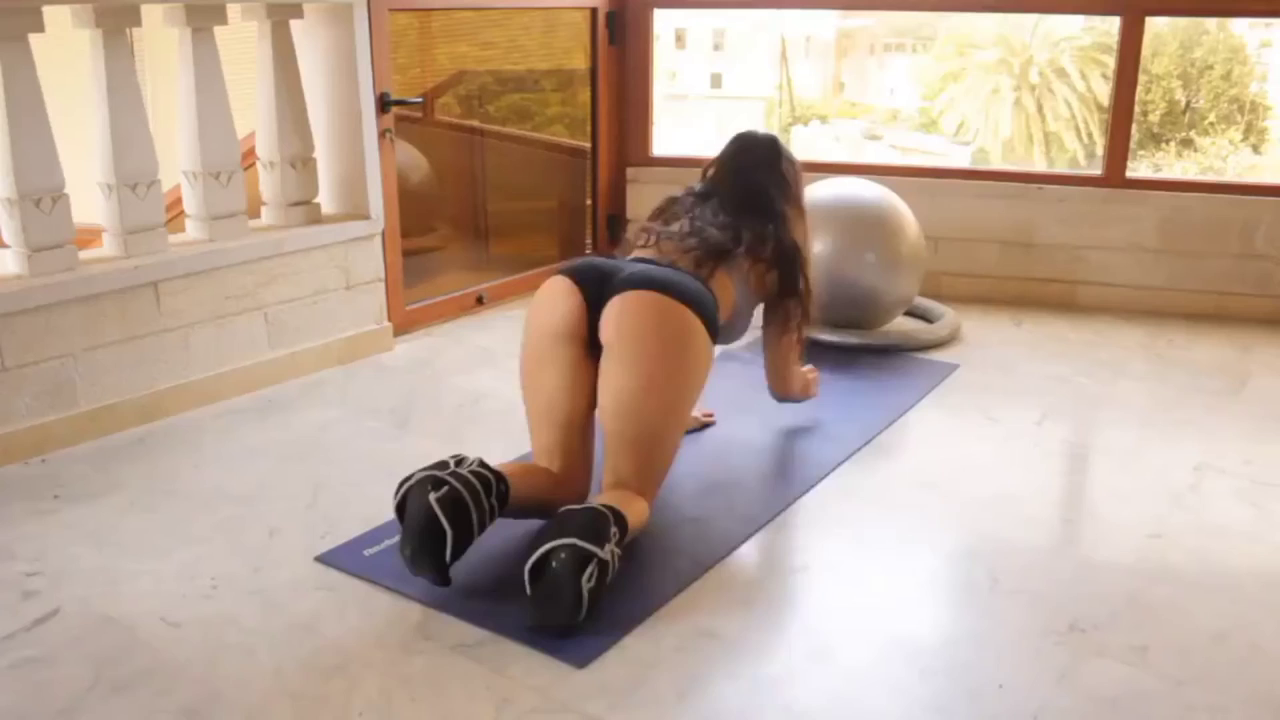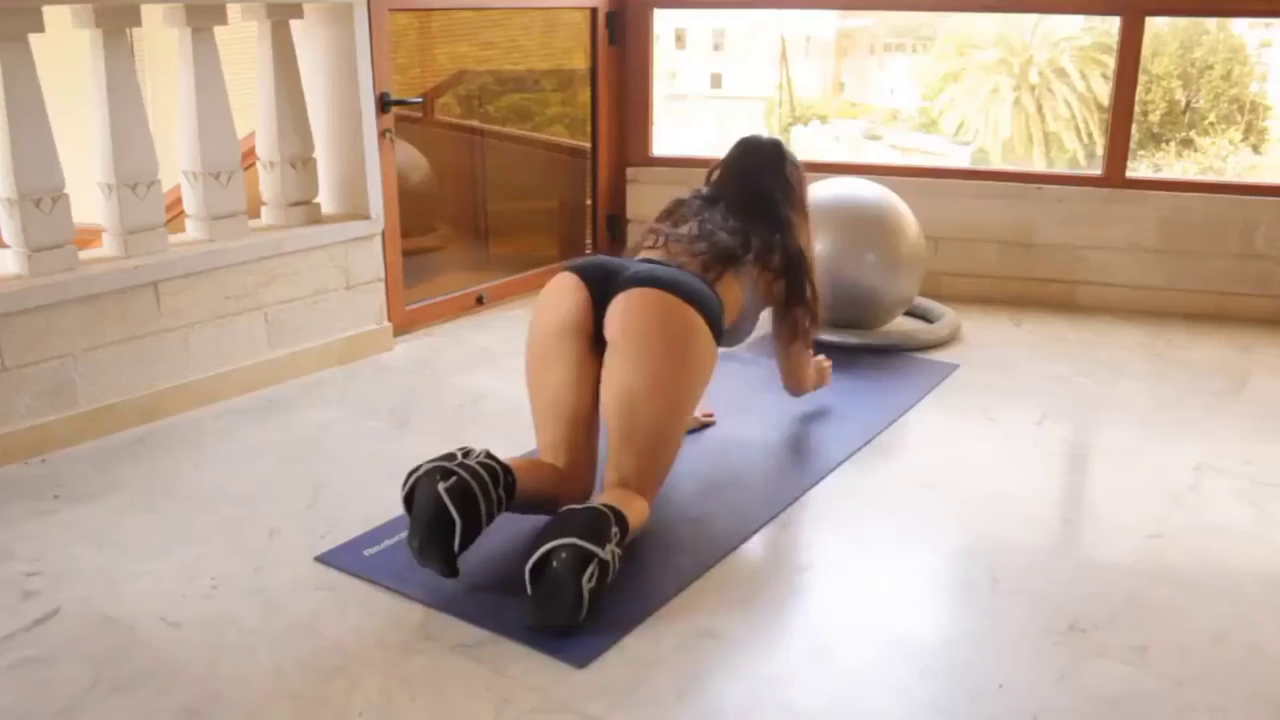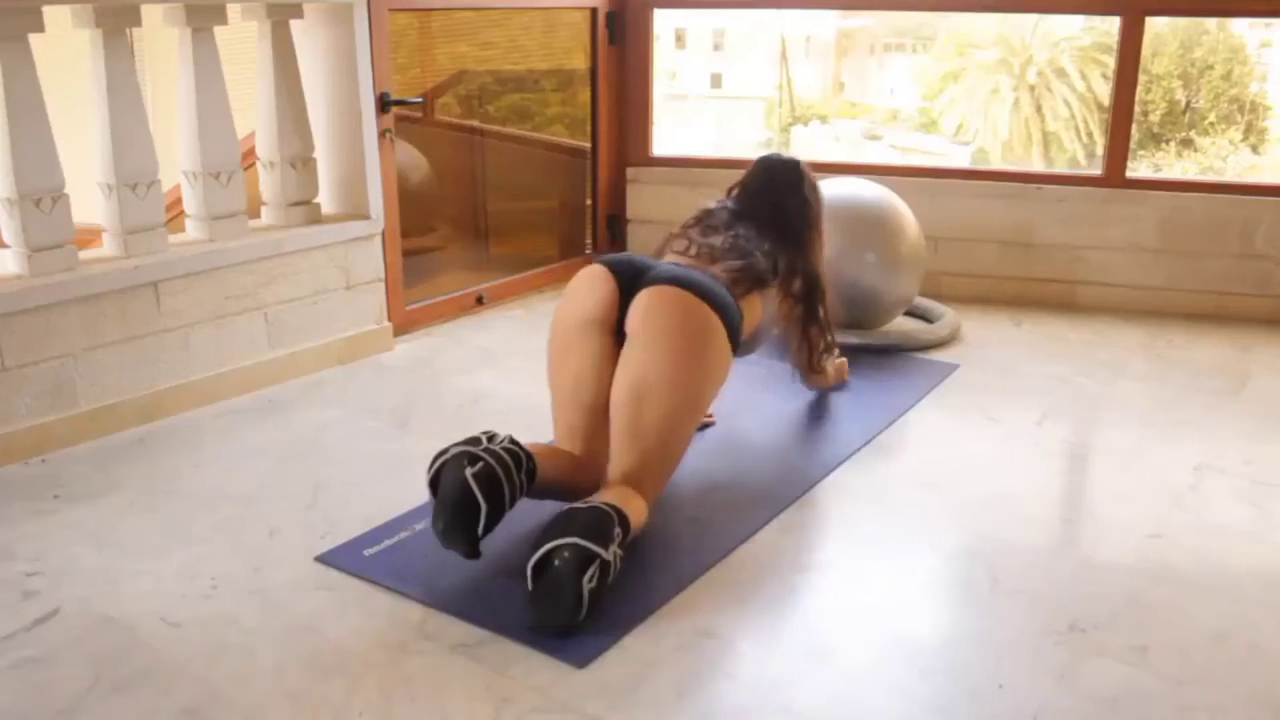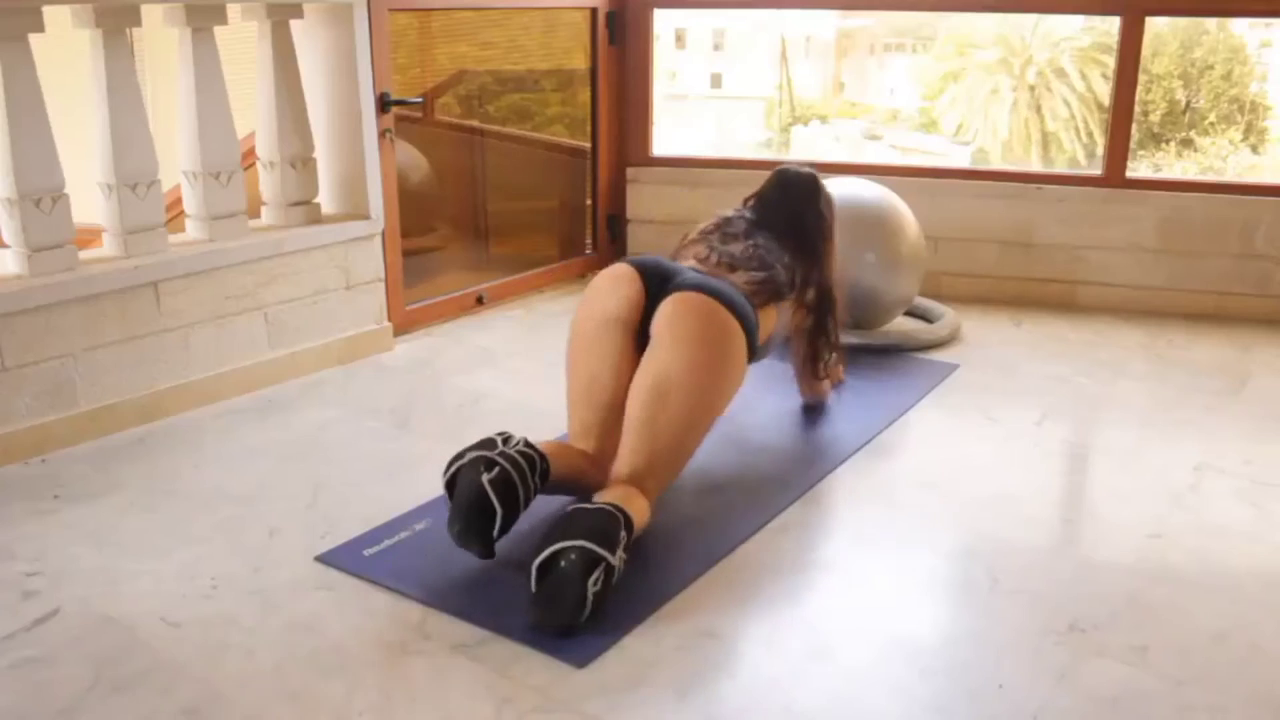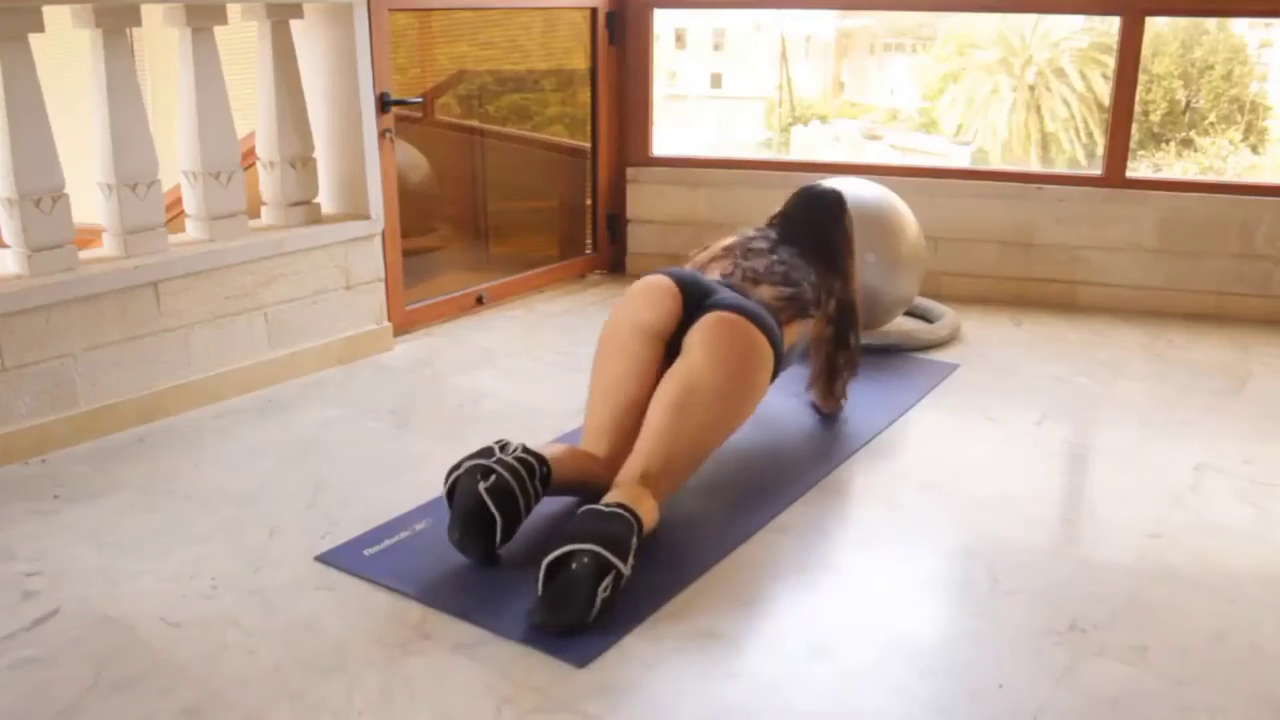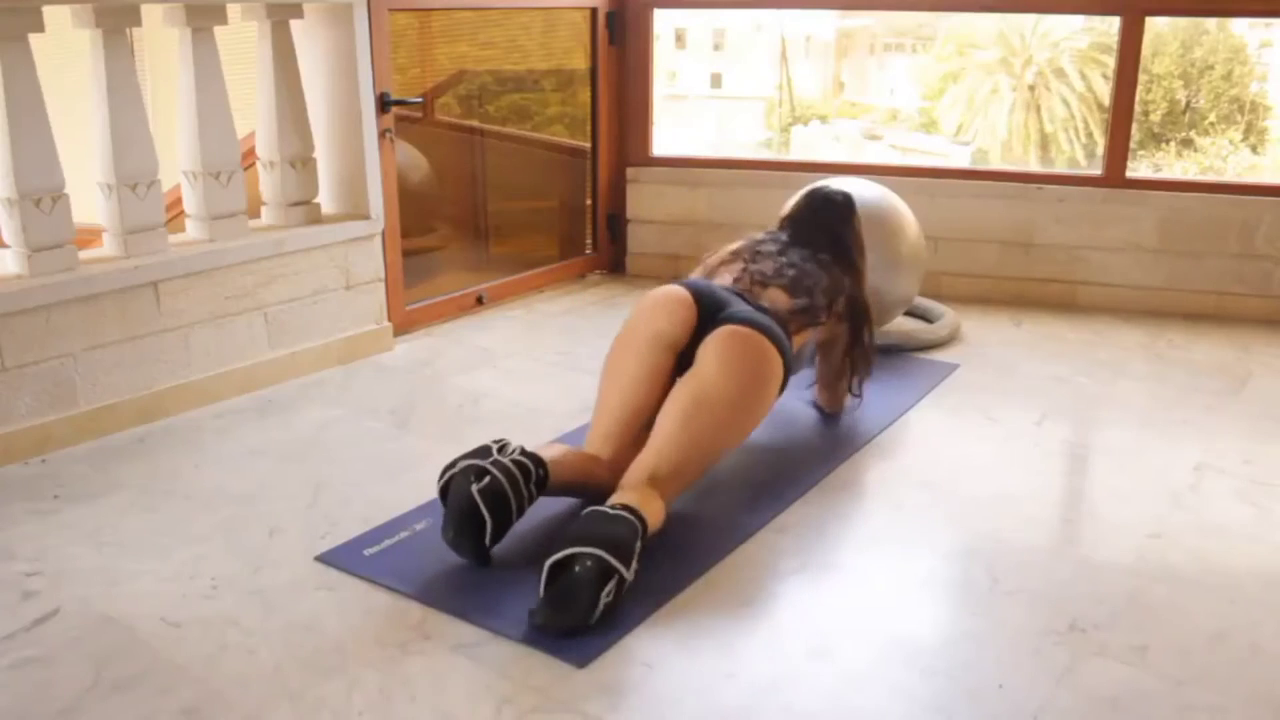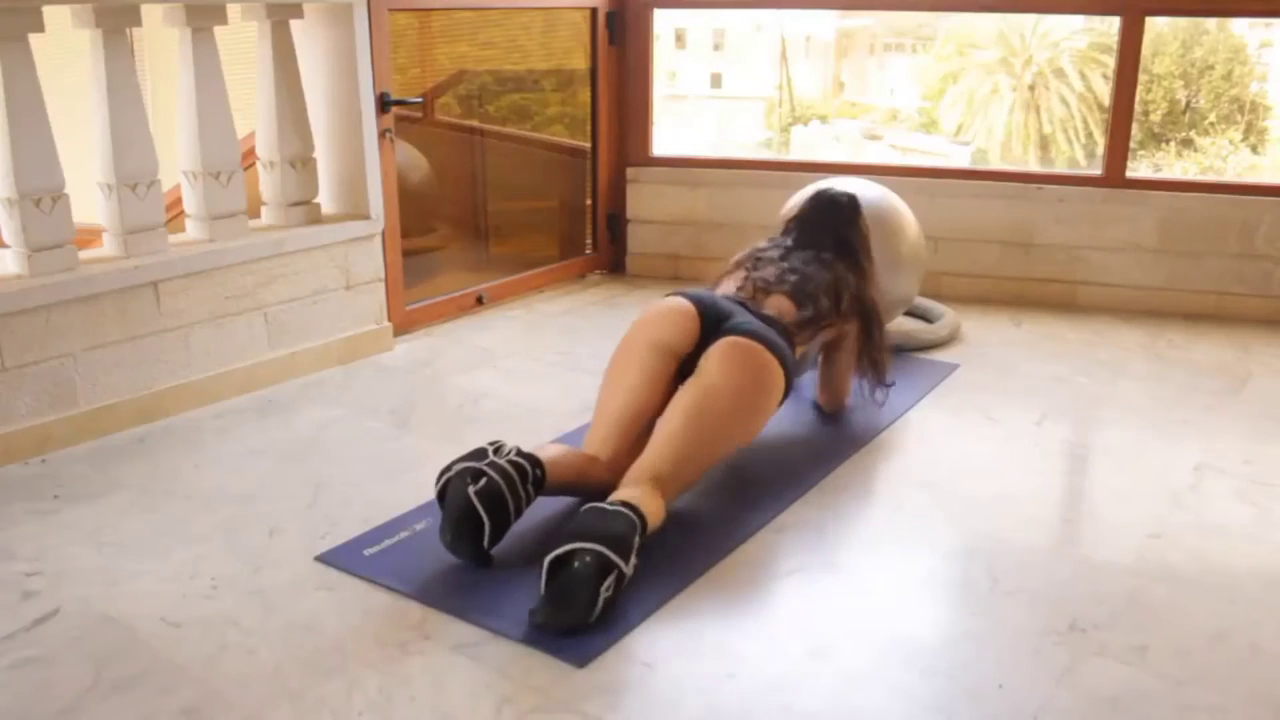
dt=0.1s
person 1, frame 1
left shoulder: (677, 208)
right shoulder: (774, 248)
right elbow: (781, 388)
left wrist: (669, 411)
right wrist: (804, 383)
left hip: (566, 286)
right hip: (663, 310)
left knee: (558, 482)
right knee: (628, 493)
left ankle: (470, 489)
right ankle: (592, 534)
person 1, frame 2
left shoulder: (683, 212)
right shoulder: (780, 255)
right elbow: (796, 382)
left wrist: (667, 410)
right wrist: (817, 375)
left hip: (573, 283)
right hip: (664, 309)
left knee: (564, 476)
right knee: (630, 491)
left ankle: (480, 478)
right ankle: (595, 533)
person 1, frame 3
left shoulder: (699, 223)
right shoulder: (794, 271)
right elbow: (814, 376)
left wrist: (677, 407)
right wrist: (830, 372)
left hip: (599, 279)
right hip: (689, 310)
left knee: (578, 468)
right knee: (627, 487)
left ankle: (503, 464)
right ankle: (593, 530)
person 1, frame 4
left shoulder: (710, 231)
right shoulder: (805, 281)
right elbow: (812, 390)
left wrist: (675, 409)
right wrist: (828, 379)
left hip: (623, 279)
right hip: (708, 318)
left knee: (590, 462)
right knee: (632, 485)
left ankle: (521, 465)
right ankle: (598, 535)
person 1, frame 5
left shoulder: (731, 245)
right shoulder: (829, 290)
right elbow: (828, 402)
right wrist: (828, 391)
left hip: (660, 289)
right hip: (742, 334)
left knee: (597, 461)
right knee: (639, 484)
left ankle: (520, 467)
right ankle: (609, 531)
person 1, frame 6
left shoulder: (740, 248)
right shoulder: (839, 290)
right elbow: (831, 402)
right wrist: (836, 388)
left hip: (674, 300)
right hip: (751, 344)
left knee: (601, 464)
right knee: (646, 485)
left ankle: (516, 469)
right ankle: (613, 534)
person 1, frame 7
left shoulder: (756, 254)
right shoulder: (849, 296)
right elbow: (832, 401)
left hip: (680, 309)
right hip: (753, 354)
left knee: (597, 464)
right knee: (643, 486)
left ankle: (516, 469)
right ankle: (611, 530)
